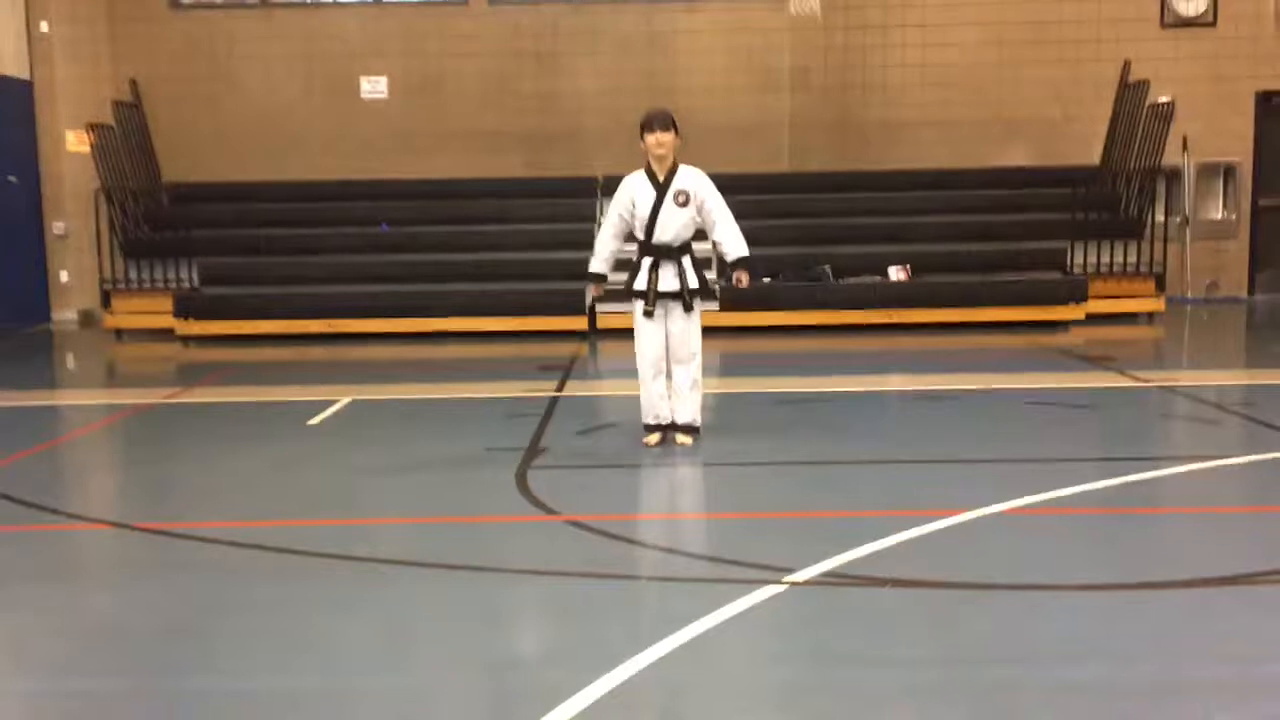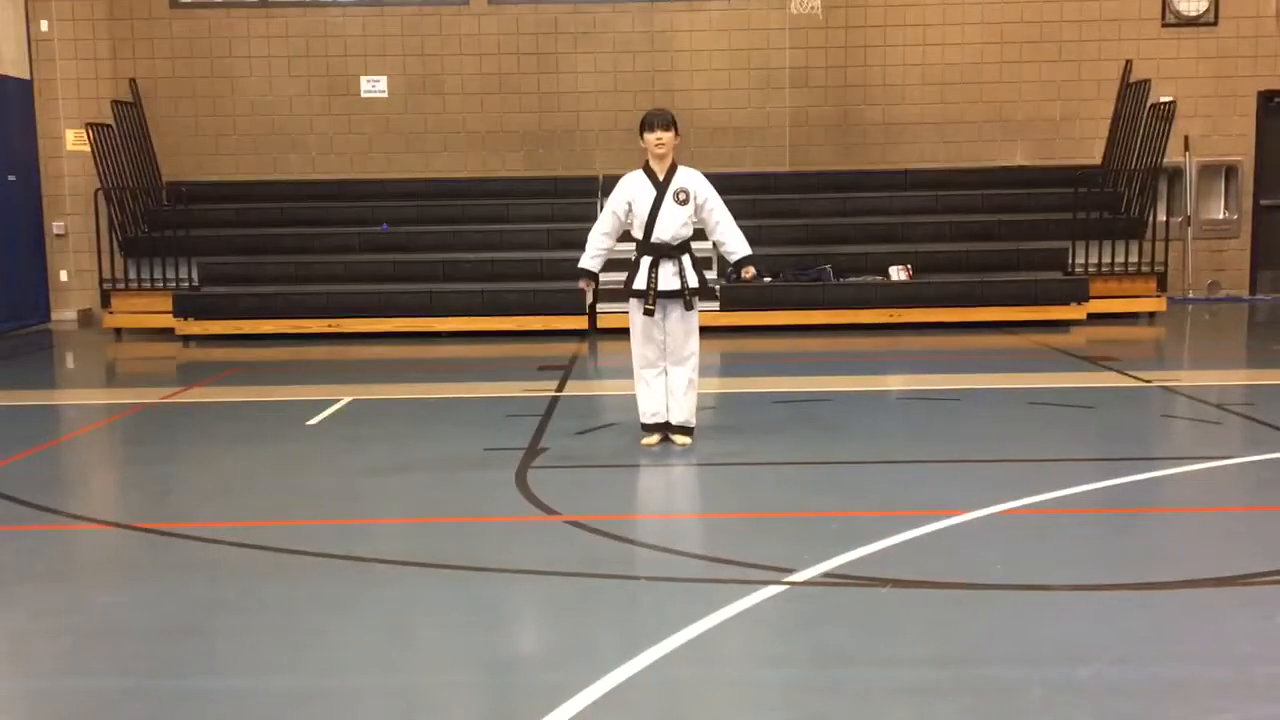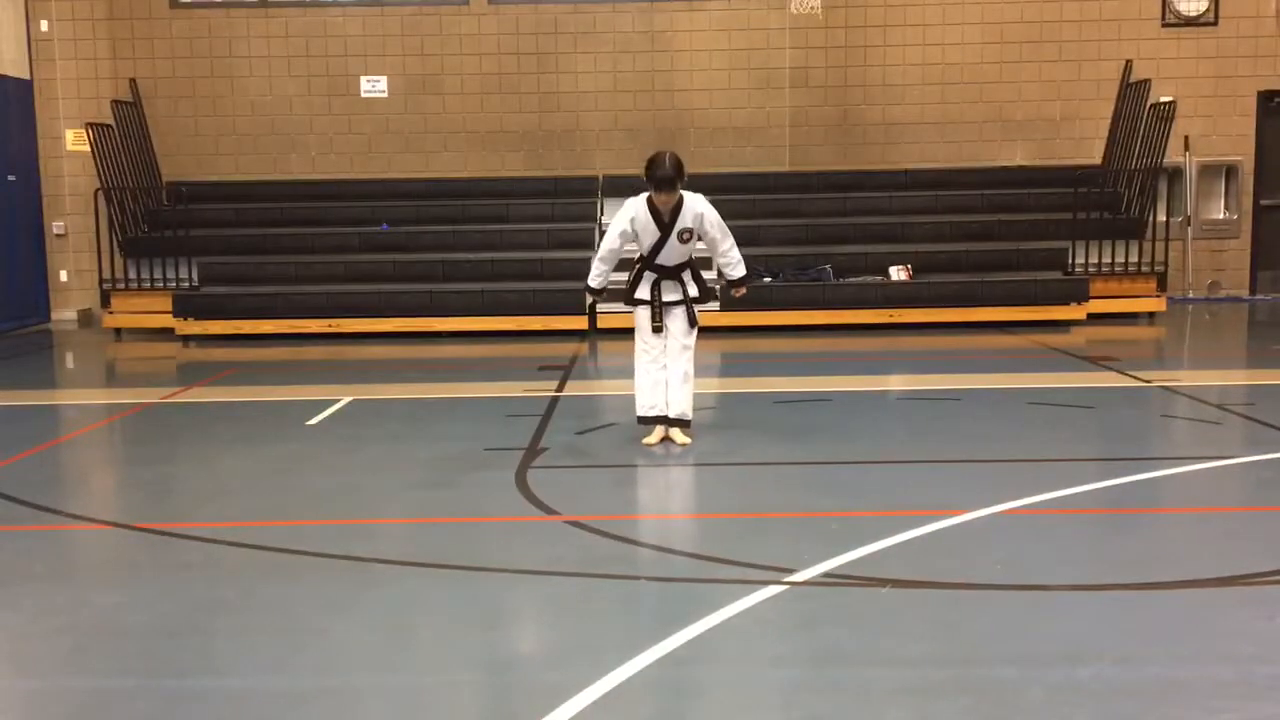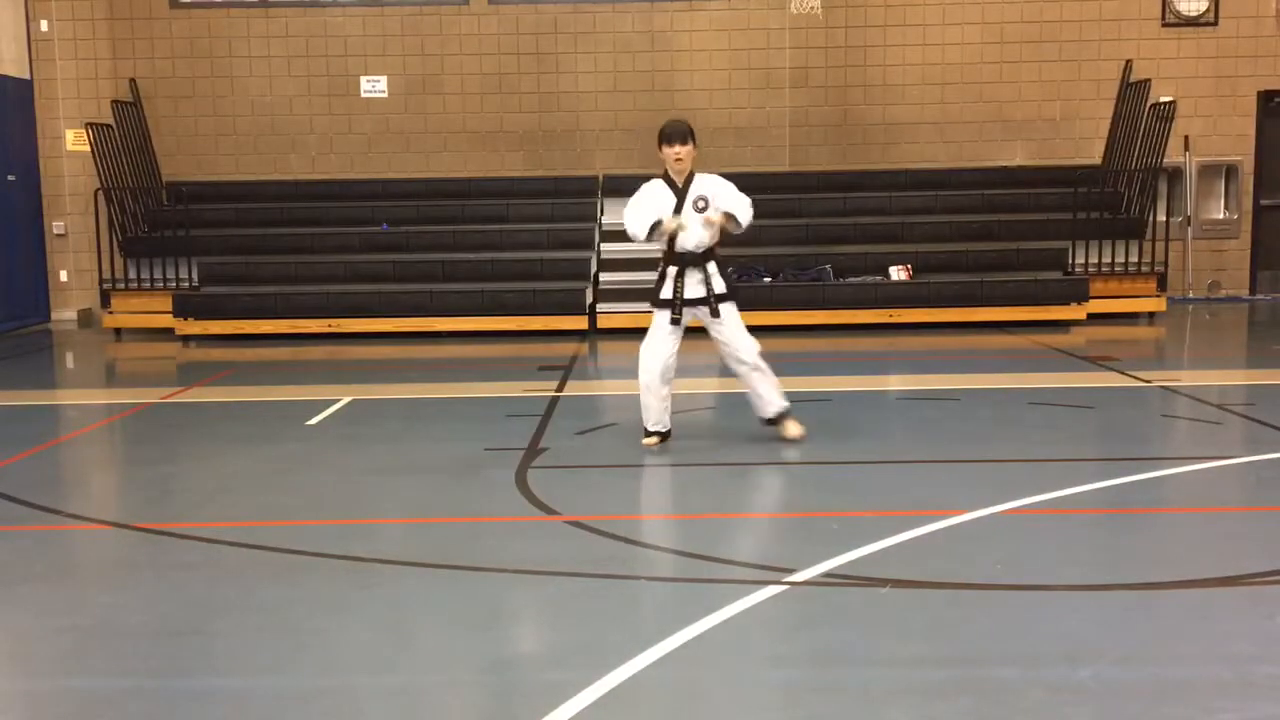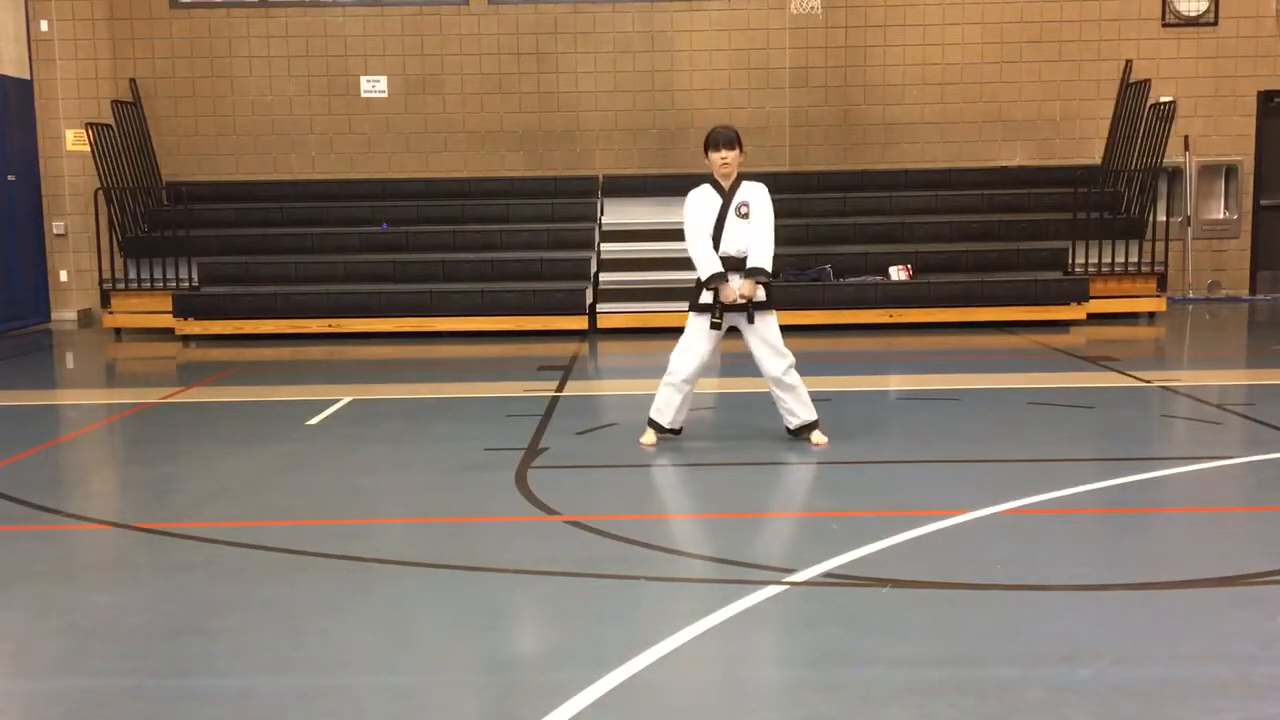
dt=1s
person 1, frame 1
left shoulder: (694, 179)
right shoulder: (632, 184)
left elbow: (720, 221)
right elbow: (612, 230)
left wrist: (738, 261)
right wrist: (598, 273)
left hip: (683, 274)
right hip: (647, 275)
left knee: (686, 354)
right knee: (649, 356)
left ankle: (685, 422)
right ankle: (656, 421)
person 1, frame 2
left shoulder: (693, 180)
right shoulder: (629, 183)
left elbow: (720, 222)
right elbow: (605, 228)
left wrist: (743, 258)
right wrist: (588, 268)
left hip: (681, 272)
right hip: (645, 273)
left knee: (682, 353)
right knee: (647, 354)
left ankle: (680, 423)
right ankle: (654, 423)
person 1, frame 3
left shoulder: (698, 208)
right shoulder: (633, 210)
left elbow: (722, 243)
right elbow: (610, 248)
left wrist: (737, 278)
right wrist: (596, 285)
left hip: (683, 283)
right hip: (647, 285)
left knee: (681, 352)
right knee: (650, 353)
left ankle: (677, 421)
right ankle: (657, 421)
person 1, frame 4
left shoulder: (713, 185)
right shoulder: (651, 191)
left elbow: (742, 206)
right elbow: (633, 220)
left wrist: (725, 217)
right wrist: (660, 225)
left hip: (709, 279)
right hip: (672, 283)
left knee: (742, 349)
right knee: (655, 360)
left ankle: (779, 414)
right ankle: (656, 427)
person 1, frame 5
left shoulder: (757, 192)
right shoulder: (697, 197)
left elbow: (762, 237)
right elbow: (698, 243)
left wrist: (752, 278)
right wrist: (720, 282)
left hip: (750, 284)
right hip: (711, 286)
left knee: (777, 361)
right knee: (686, 362)
left ankle: (805, 423)
right ankle: (659, 424)
